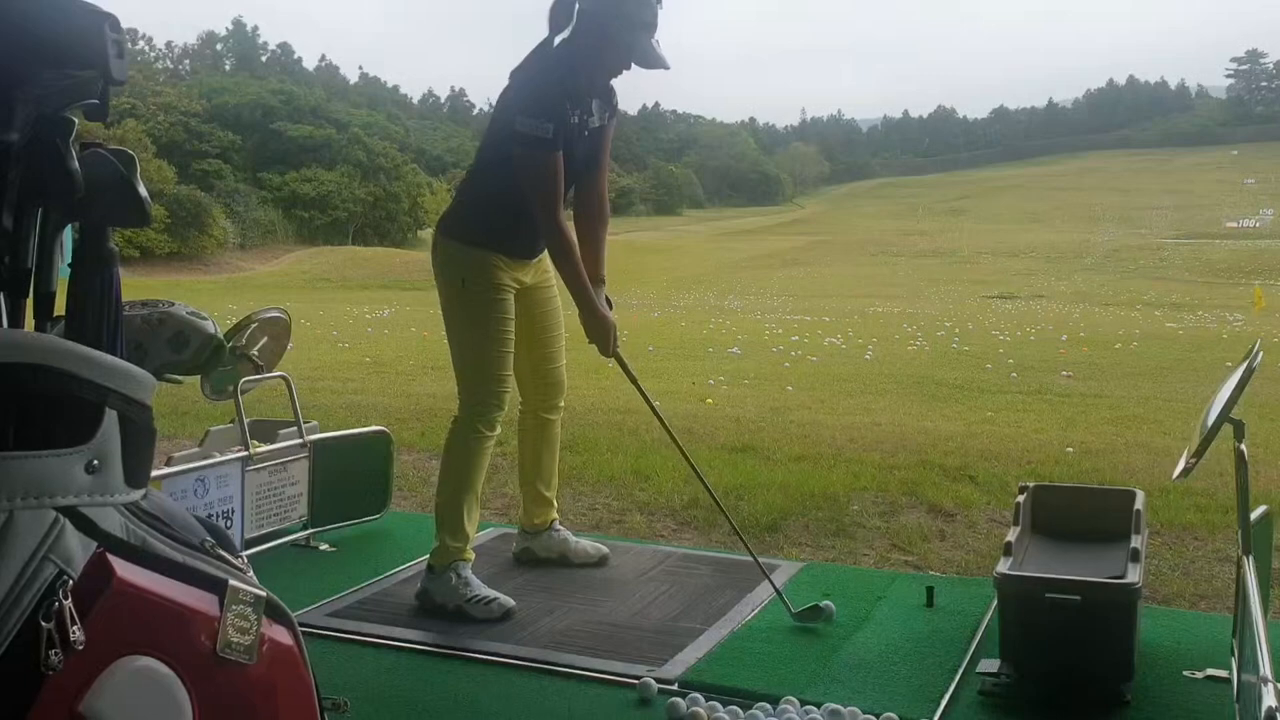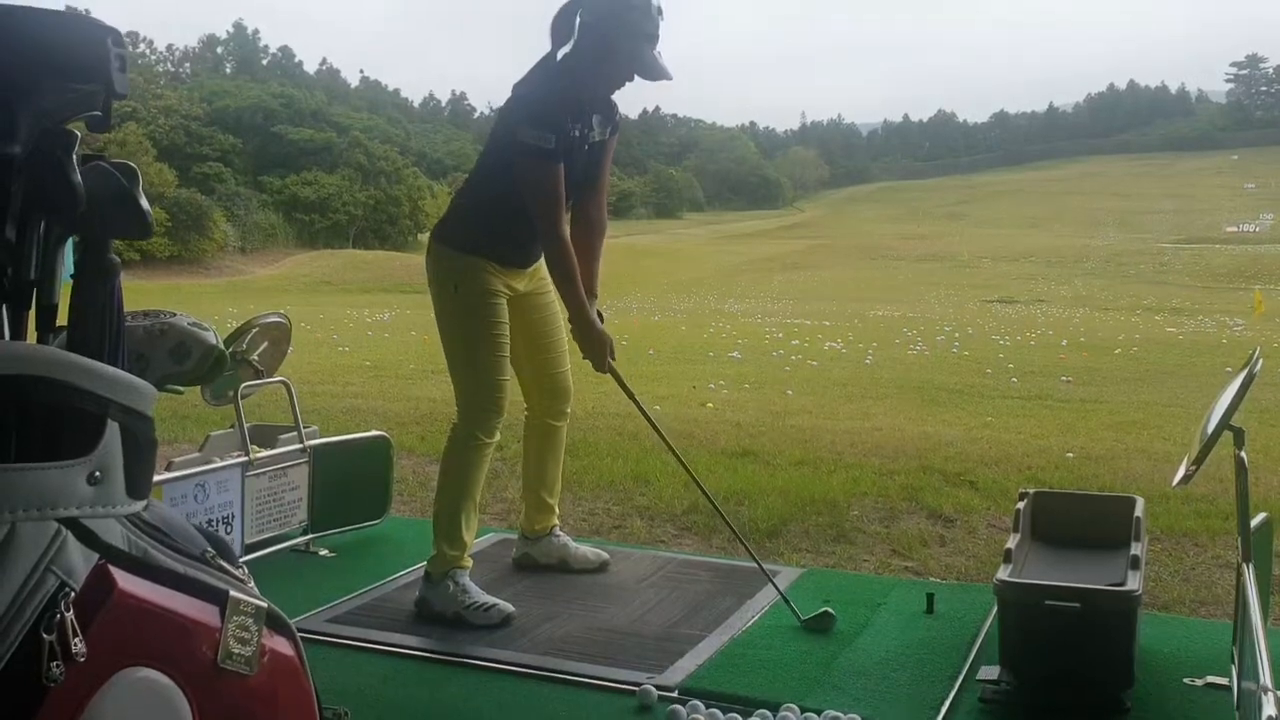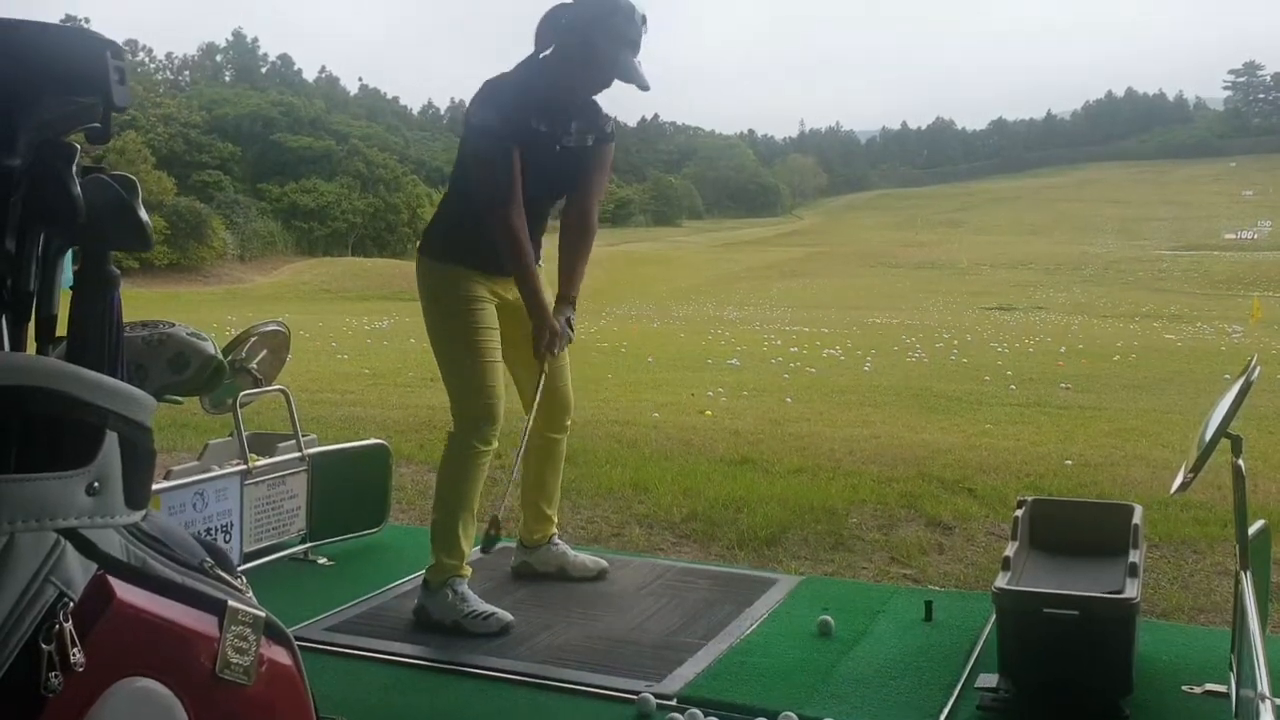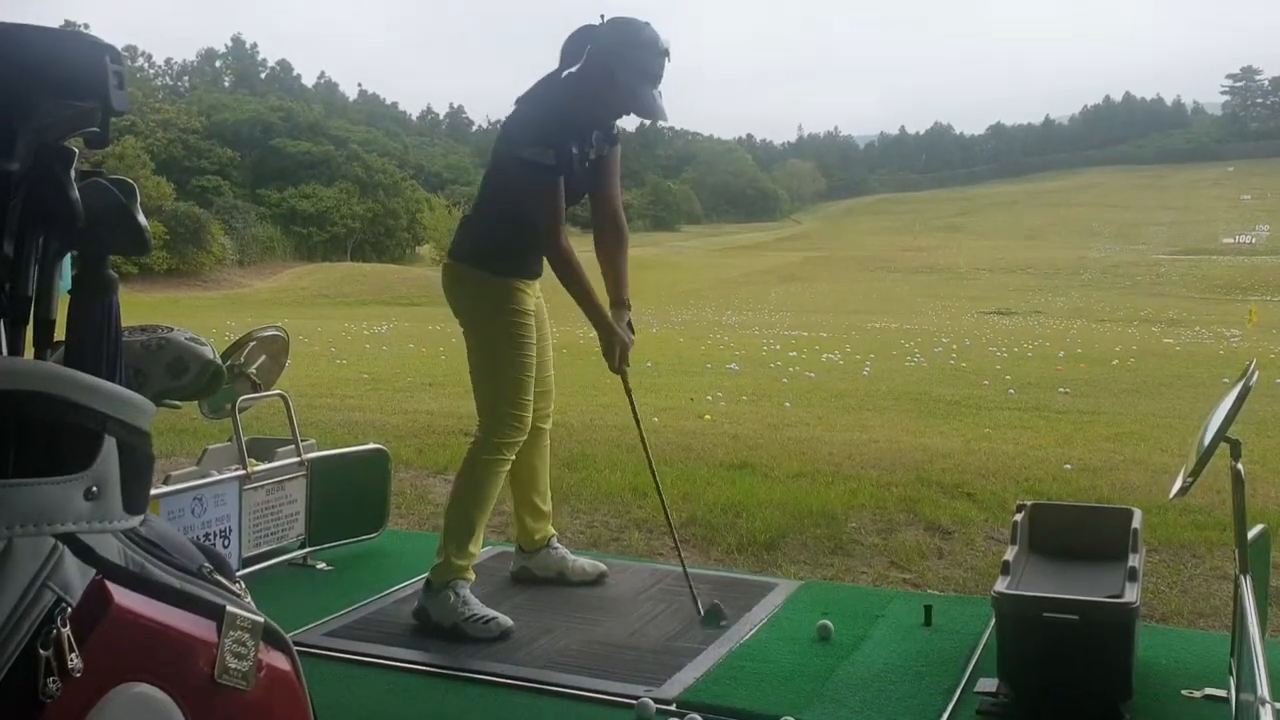
dt=1s
person 1, frame 1
left shoulder: (601, 98)
right shoulder: (538, 94)
left elbow: (592, 199)
right elbow: (551, 213)
left wrist: (598, 285)
right wrist: (588, 307)
left hip: (529, 256)
right hip: (475, 254)
left knee: (547, 394)
right knee: (486, 403)
left ankle: (539, 527)
right ankle: (447, 568)
person 1, frame 2
left shoulder: (603, 113)
right shoulder: (540, 106)
left elbow: (590, 212)
right elbow: (552, 224)
left wrist: (591, 302)
right wrist: (584, 321)
left hip: (525, 264)
right hip: (469, 262)
left knee: (553, 397)
right knee: (484, 412)
left ankle: (539, 534)
right ankle: (444, 576)
person 1, frame 3
left shoulder: (595, 125)
right shoulder: (502, 99)
left elbow: (581, 219)
right elbow: (506, 210)
left wrist: (566, 306)
right wrist: (538, 309)
left hip: (518, 275)
right hip: (457, 270)
left knee: (556, 409)
right knee: (481, 419)
left ankle: (538, 542)
right ankle: (442, 585)
person 1, frame 4
left shoulder: (601, 130)
right shoulder: (538, 126)
left elbow: (610, 220)
right elbow: (553, 238)
left wrist: (620, 307)
right wrist: (600, 322)
left hip: (521, 276)
right hip: (486, 276)
left knee: (538, 413)
right knee: (506, 424)
left ankle: (535, 546)
right ankle: (445, 586)
